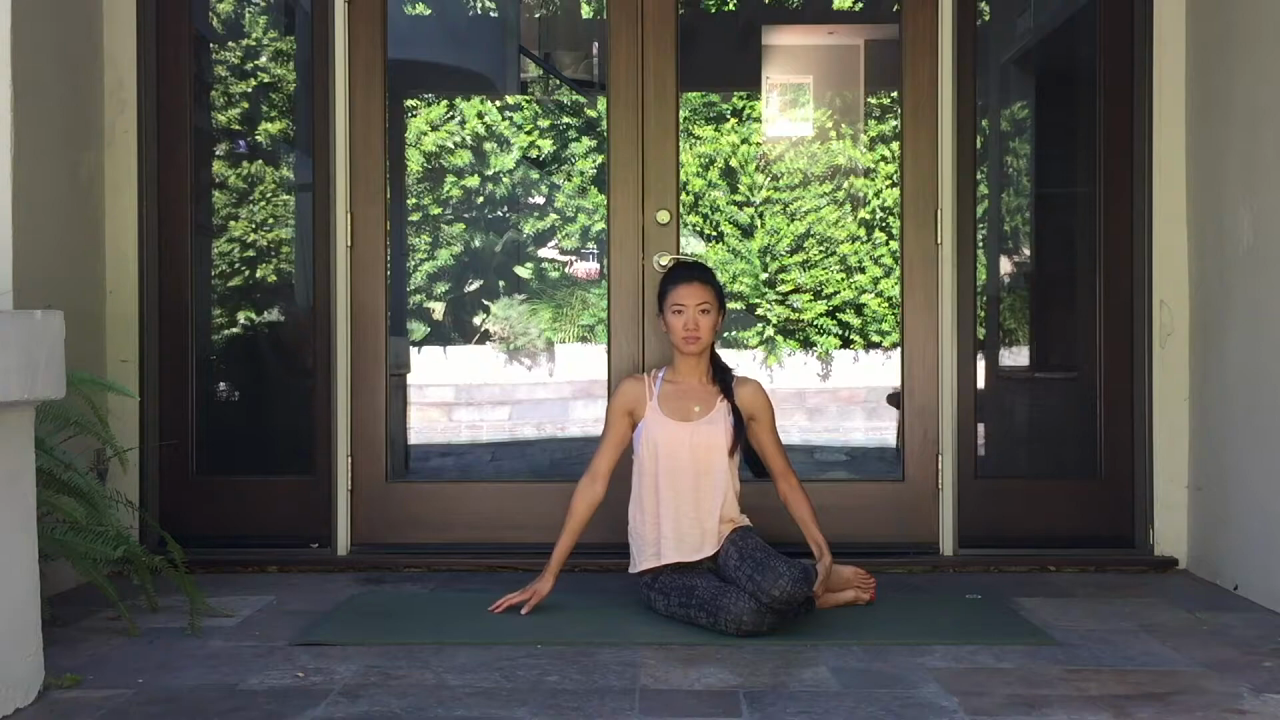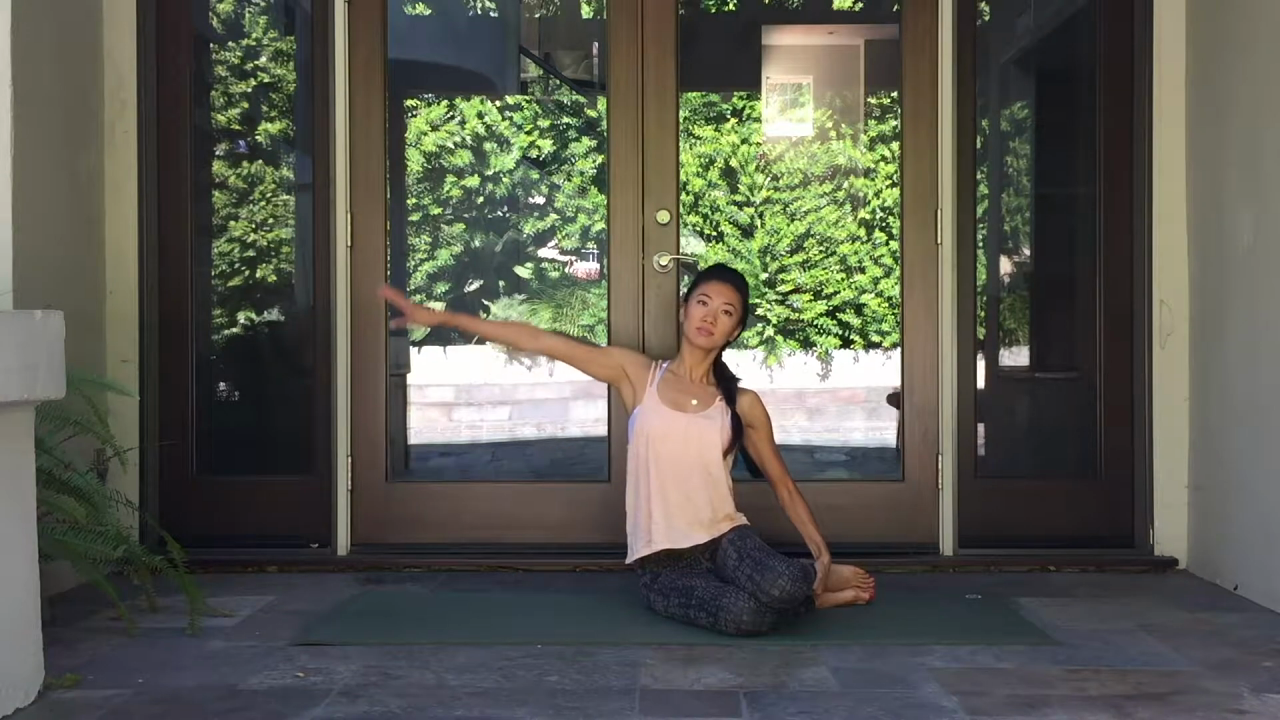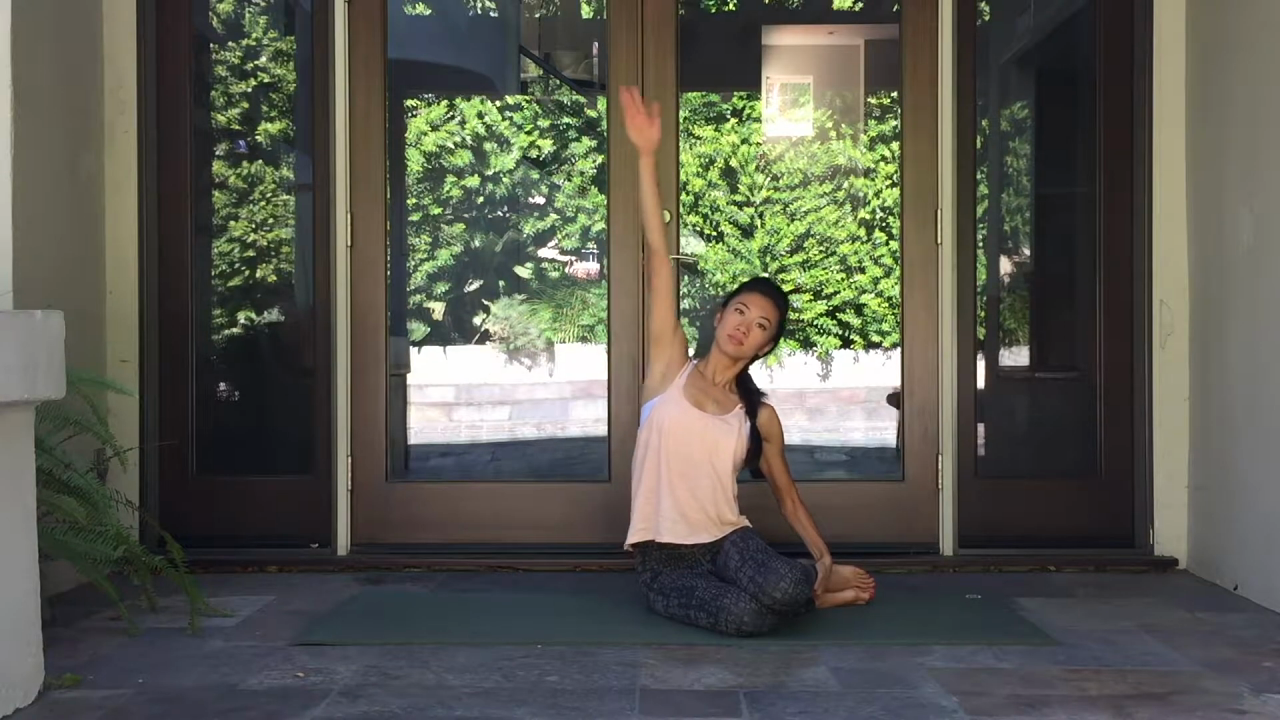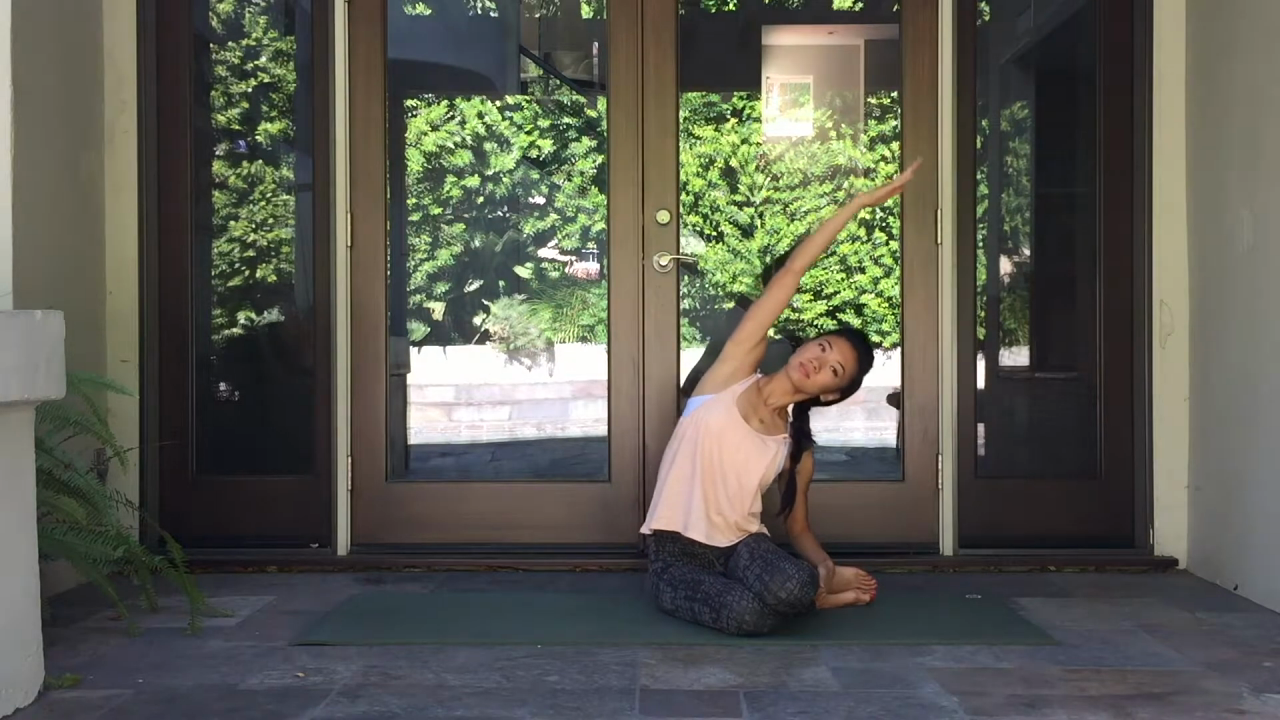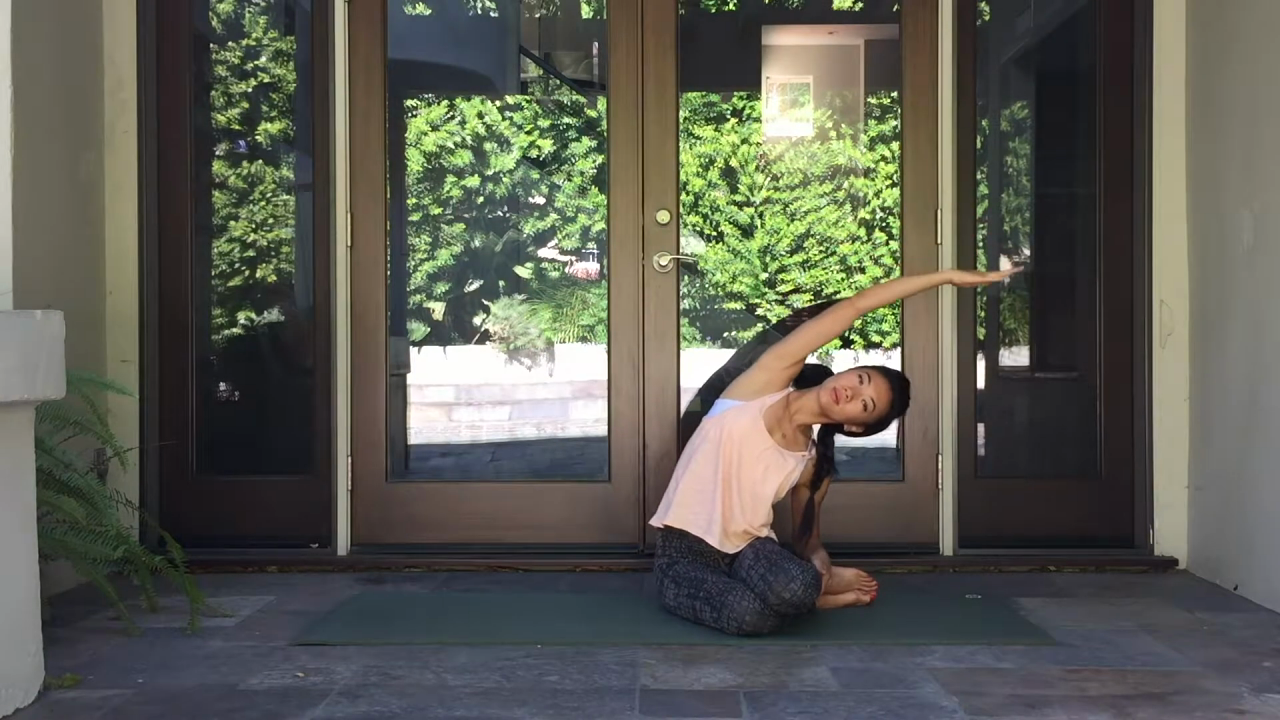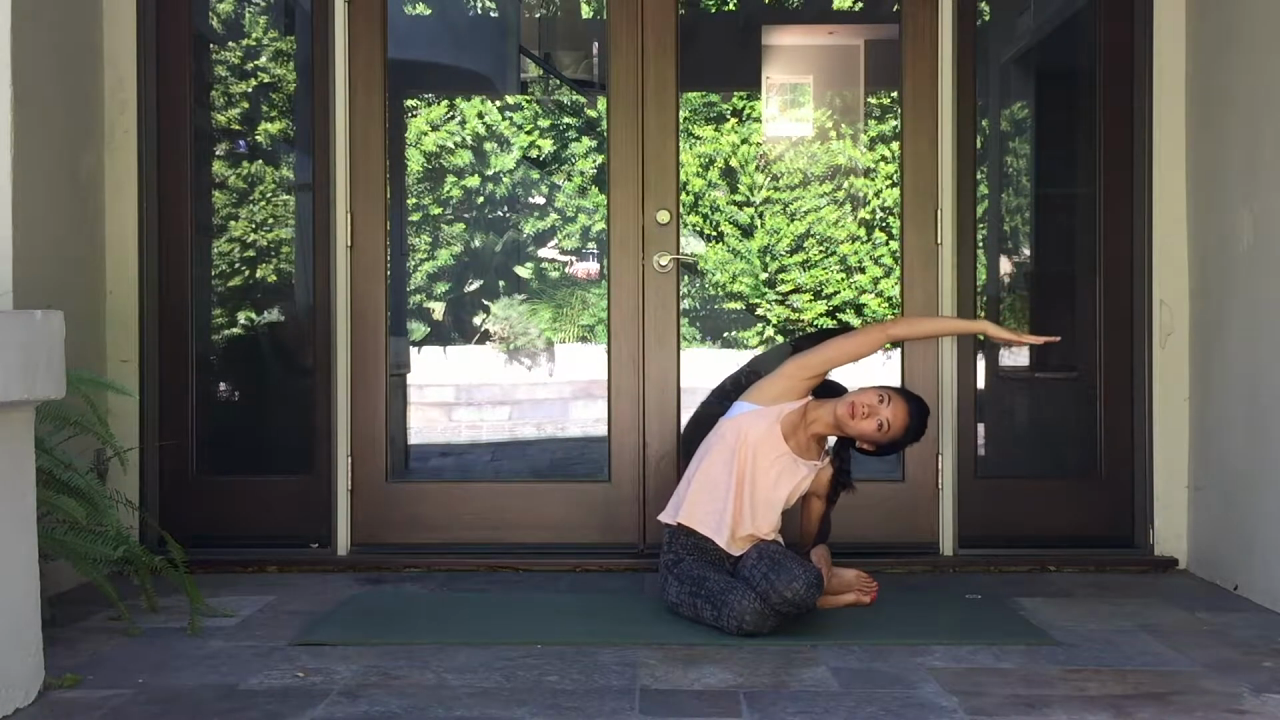
dt=0.7s
person 1, frame 1
left shoulder: (745, 395)
right shoulder: (635, 393)
left elbow: (784, 479)
right elbow: (594, 481)
left wrist: (823, 552)
right wrist: (550, 572)
left hip: (728, 541)
right hip: (662, 567)
left knee: (782, 587)
right knee: (746, 616)
left ankle: (819, 577)
right ankle: (813, 592)
person 1, frame 2
left shoulder: (743, 404)
right shoulder: (636, 373)
left elbow: (782, 484)
right elbow: (545, 343)
left wrist: (822, 554)
right wrist: (441, 317)
left hip: (725, 540)
right hip: (662, 563)
left knee: (784, 586)
right knee: (745, 615)
left ankle: (814, 579)
right ankle: (811, 592)
person 1, frame 3
left shoulder: (760, 417)
right shoulder: (670, 365)
left elbow: (786, 496)
right elbow: (658, 255)
left wrist: (824, 559)
right wrist: (646, 156)
left hip: (726, 540)
right hip: (663, 557)
left knee: (784, 588)
right knee: (744, 617)
left ankle: (816, 582)
right ankle: (810, 591)
person 1, frame 4
left shoulder: (797, 449)
right shoulder: (736, 371)
left elbow: (799, 528)
right elbow: (791, 273)
left wrist: (825, 566)
right wrist: (860, 203)
left hip: (740, 544)
right hip: (677, 552)
left knee: (792, 587)
right knee: (747, 616)
left ankle: (814, 585)
right ankle: (815, 592)
person 1, frame 5
left shoulder: (812, 465)
right shoulder: (770, 379)
left elbow: (807, 538)
right elbow: (853, 307)
left wrist: (820, 565)
right wrist: (948, 276)
left hip: (747, 548)
right hip: (683, 547)
left knee: (797, 589)
right knee: (749, 616)
right ankle: (819, 592)
person 1, frame 6
right shoulder: (789, 387)
left elbow: (811, 538)
right elbow: (885, 332)
left wrist: (818, 555)
right wrist: (982, 326)
left hip: (751, 551)
right hip: (690, 548)
left knee: (798, 586)
right knee: (749, 615)
left ankle: (816, 586)
right ankle: (819, 590)
